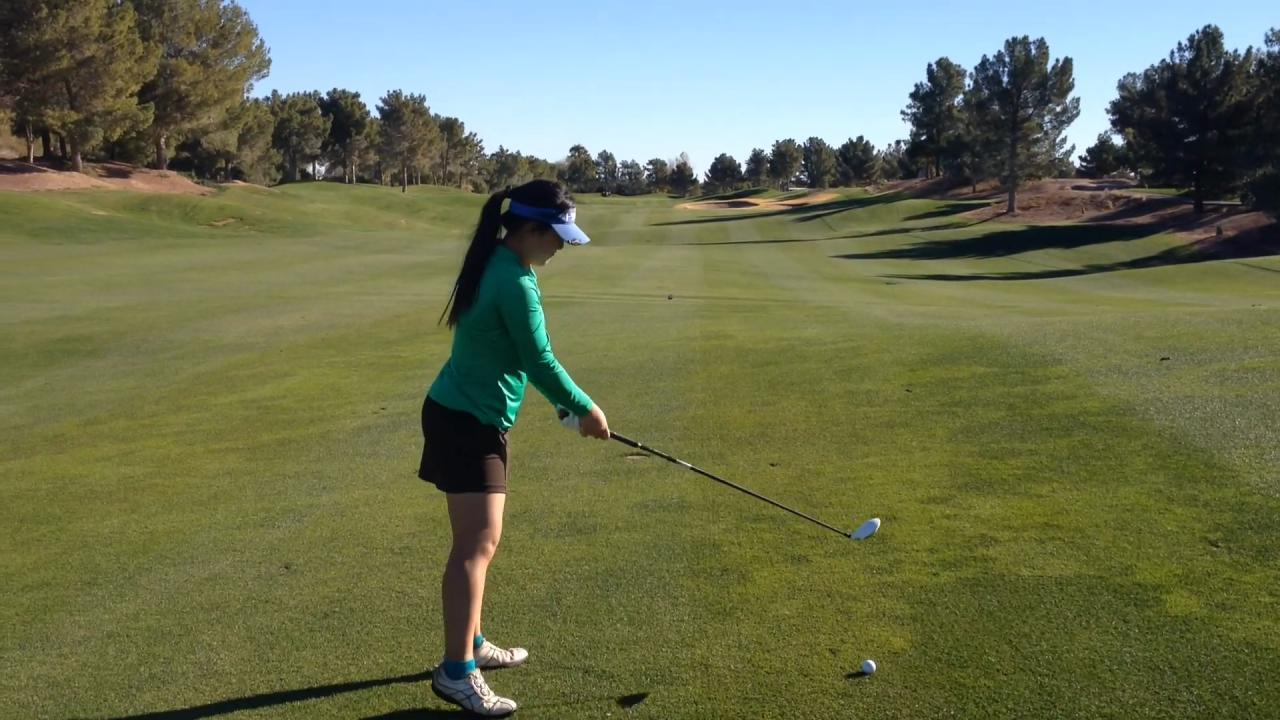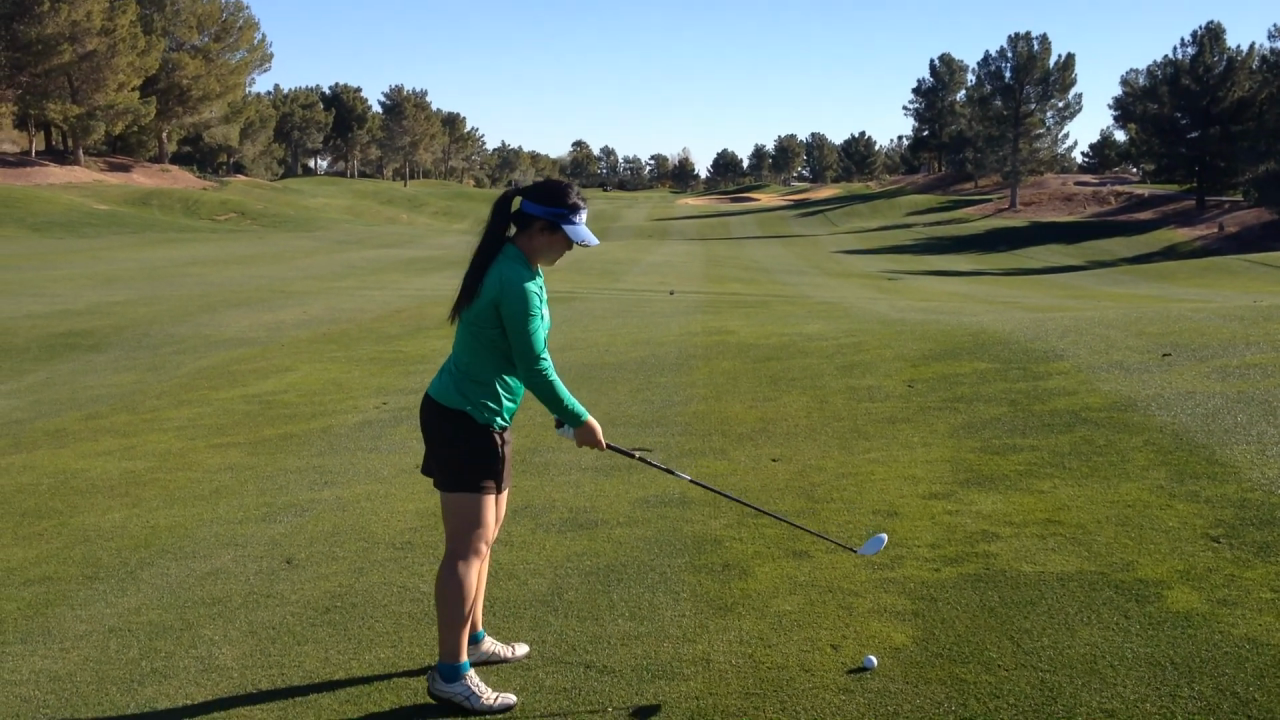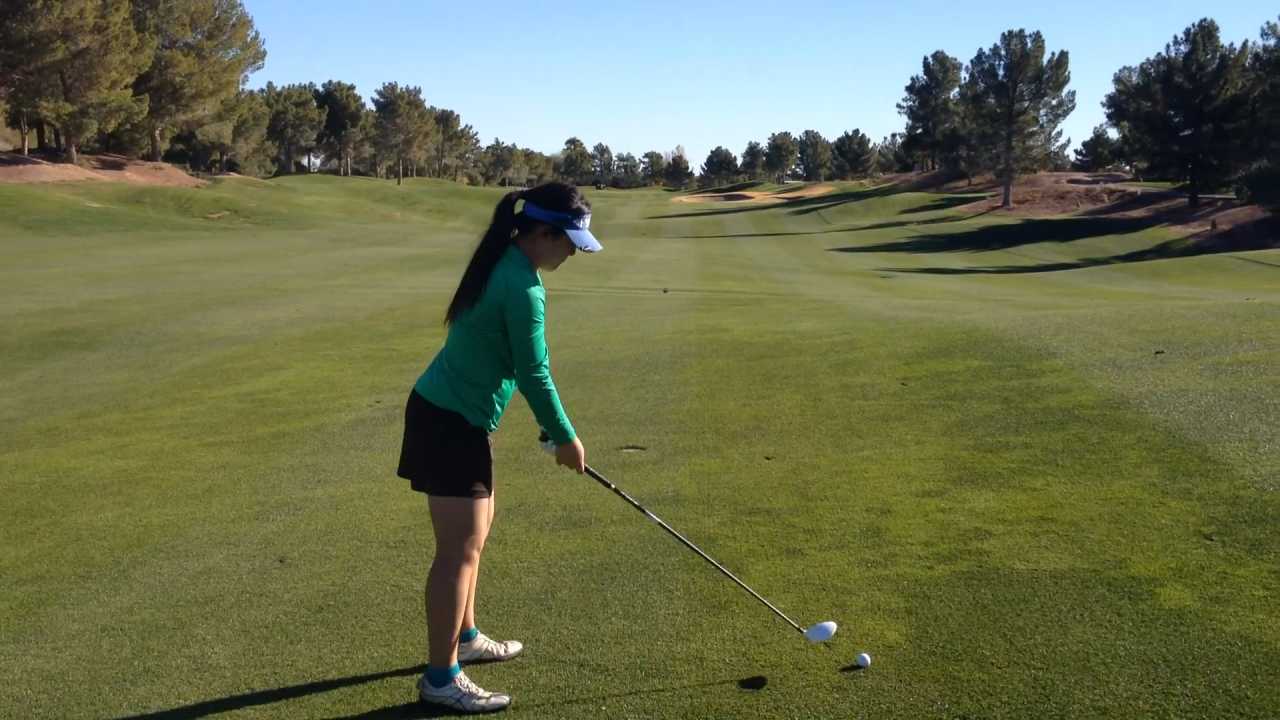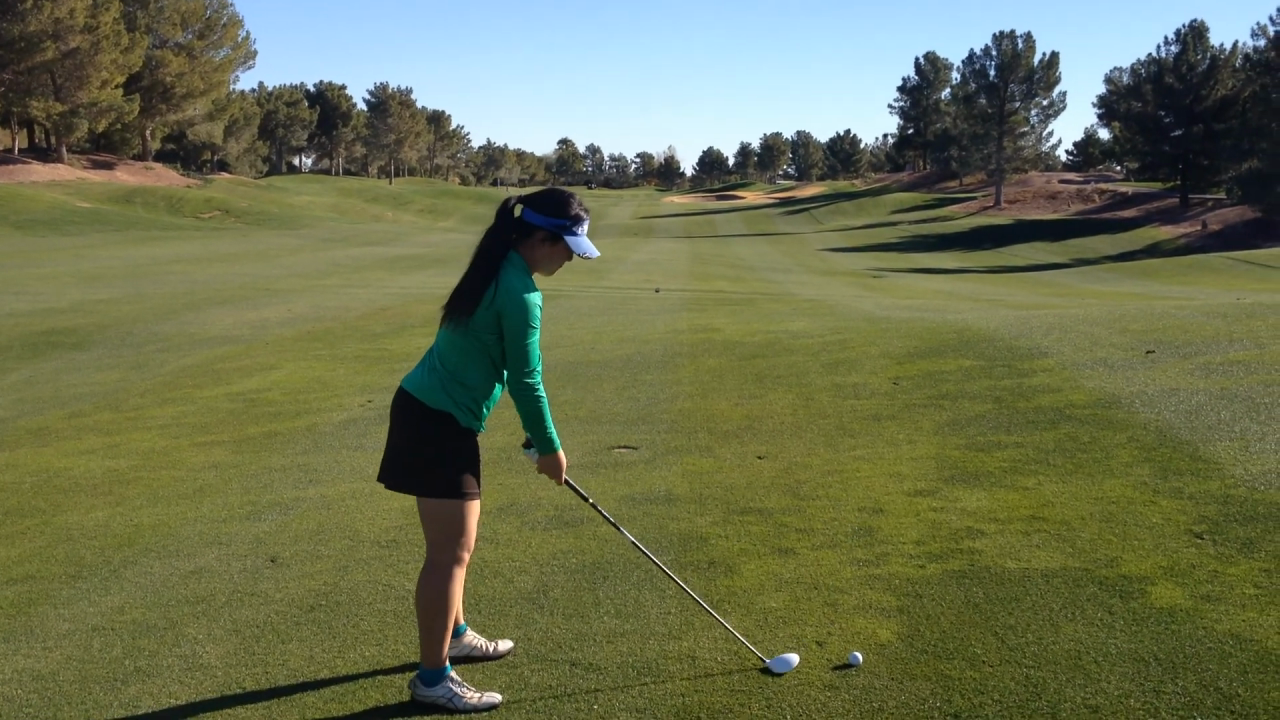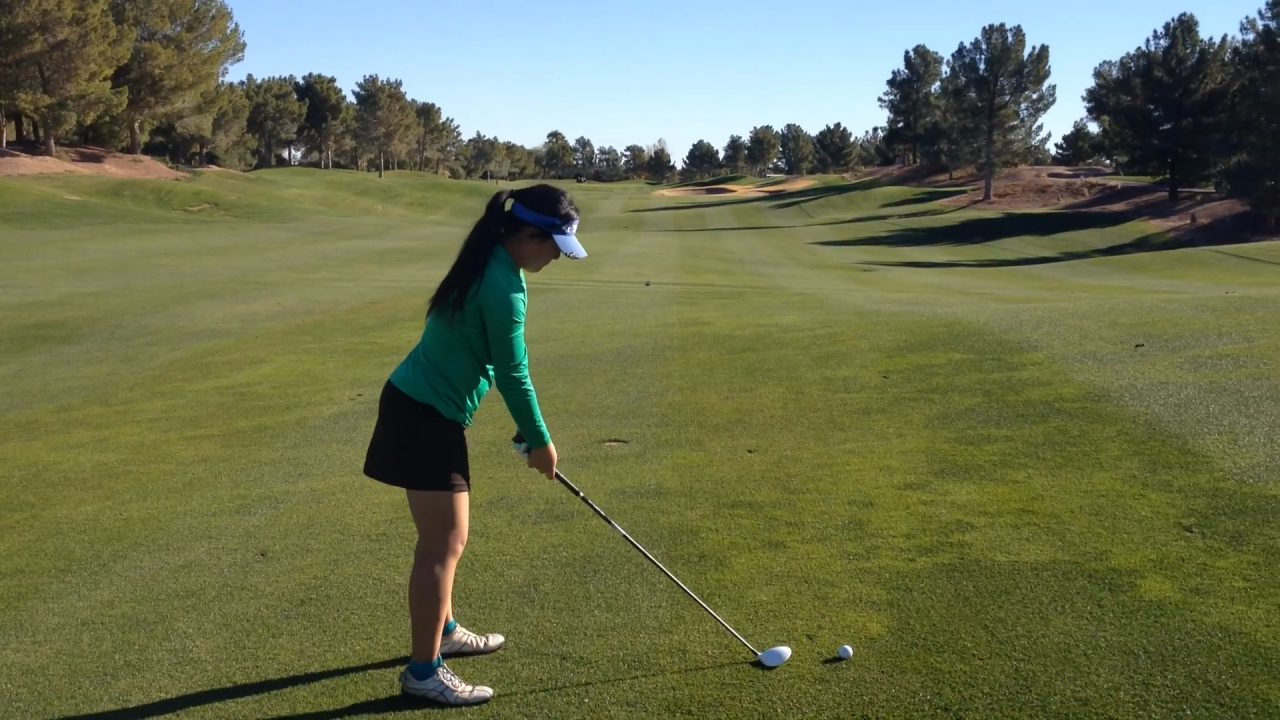
dt=0.2s
person 1, frame 1
left shoulder: (493, 266)
right shoulder: (515, 283)
left elbow: (523, 354)
right elbow: (539, 359)
left wrist: (566, 404)
right wrist: (583, 407)
left hip: (465, 413)
right hip: (468, 421)
left knee: (474, 537)
right knee: (478, 544)
left ankle: (470, 644)
right ankle: (456, 671)
person 1, frame 2
left shoulder: (509, 264)
right shoulder: (519, 283)
left elbow: (529, 357)
right elbow: (534, 366)
left wrist: (566, 413)
right wrist: (578, 418)
left hip: (478, 415)
right hip: (464, 419)
left knee: (482, 534)
right knee: (470, 546)
left ankle: (472, 639)
right ankle: (450, 673)
person 1, frame 3
left shoulder: (504, 265)
right shoulder: (522, 287)
left elbow: (520, 365)
right elbow: (533, 373)
left wrist: (550, 426)
right wrist: (564, 436)
left hip: (451, 412)
right hip: (452, 421)
left knee: (473, 534)
right knee: (460, 550)
left ankle: (464, 636)
right ankle: (440, 677)
person 1, frame 4
left shoulder: (498, 269)
right shoulder: (520, 294)
right elbow: (525, 381)
left wrist: (536, 438)
right wrist: (549, 447)
left hip: (427, 409)
right hip: (439, 422)
left knee: (457, 538)
right knee: (450, 552)
left ankle: (453, 634)
right ankle: (432, 678)
person 1, frame 5
left shoulder: (489, 263)
right shoulder: (503, 287)
left elbow: (498, 364)
right elbow: (513, 374)
left wrist: (528, 432)
right wrist: (540, 441)
left hip: (423, 405)
right hip: (425, 415)
left knee: (446, 534)
right knee: (444, 544)
left ankle: (443, 632)
right ankle: (423, 670)
